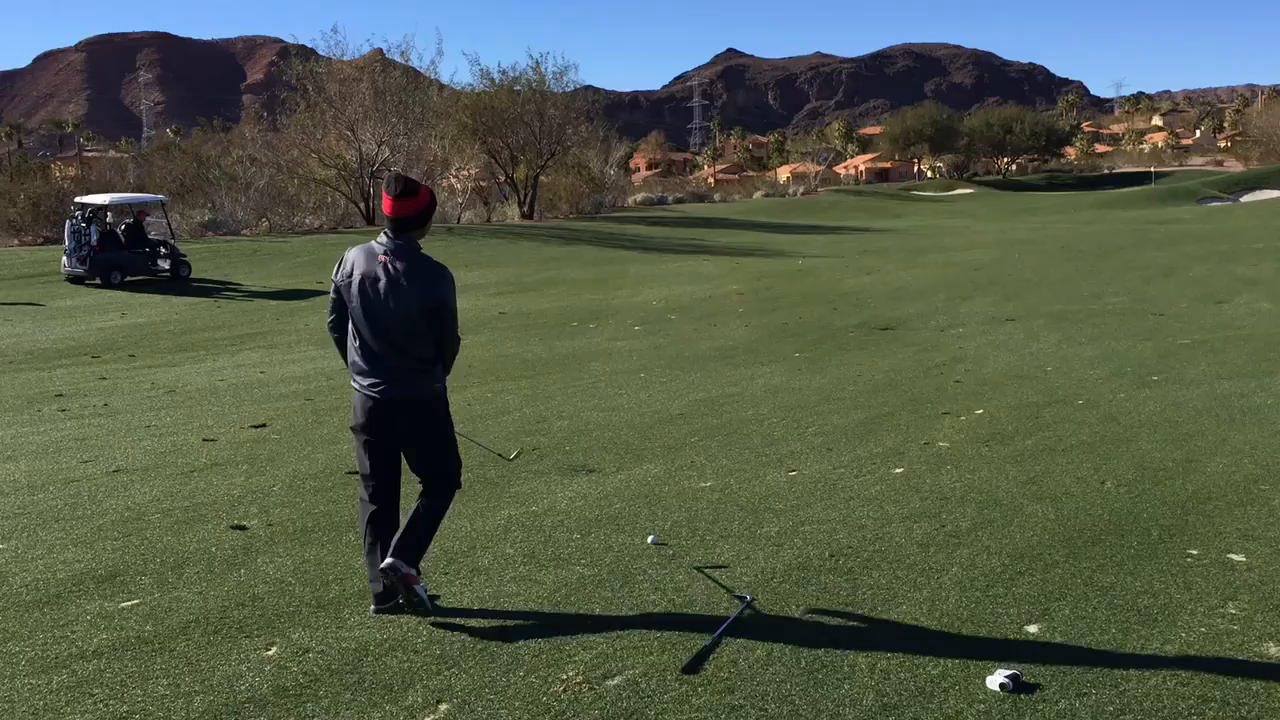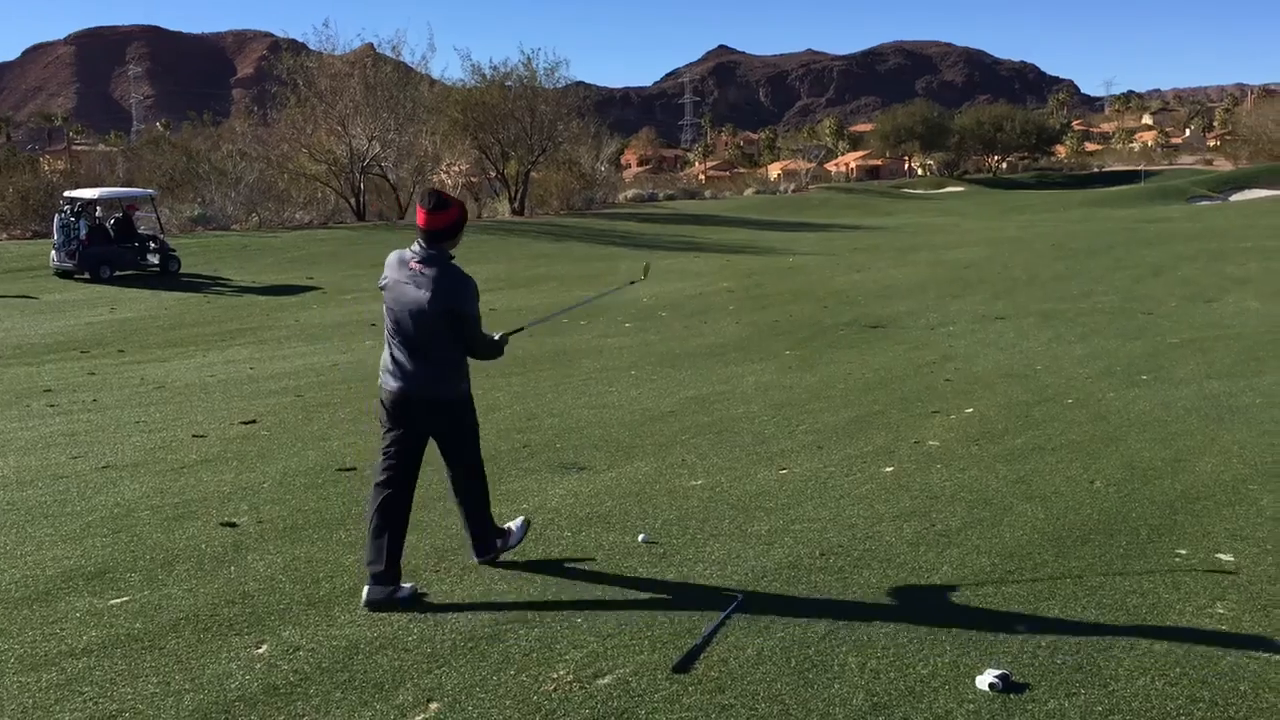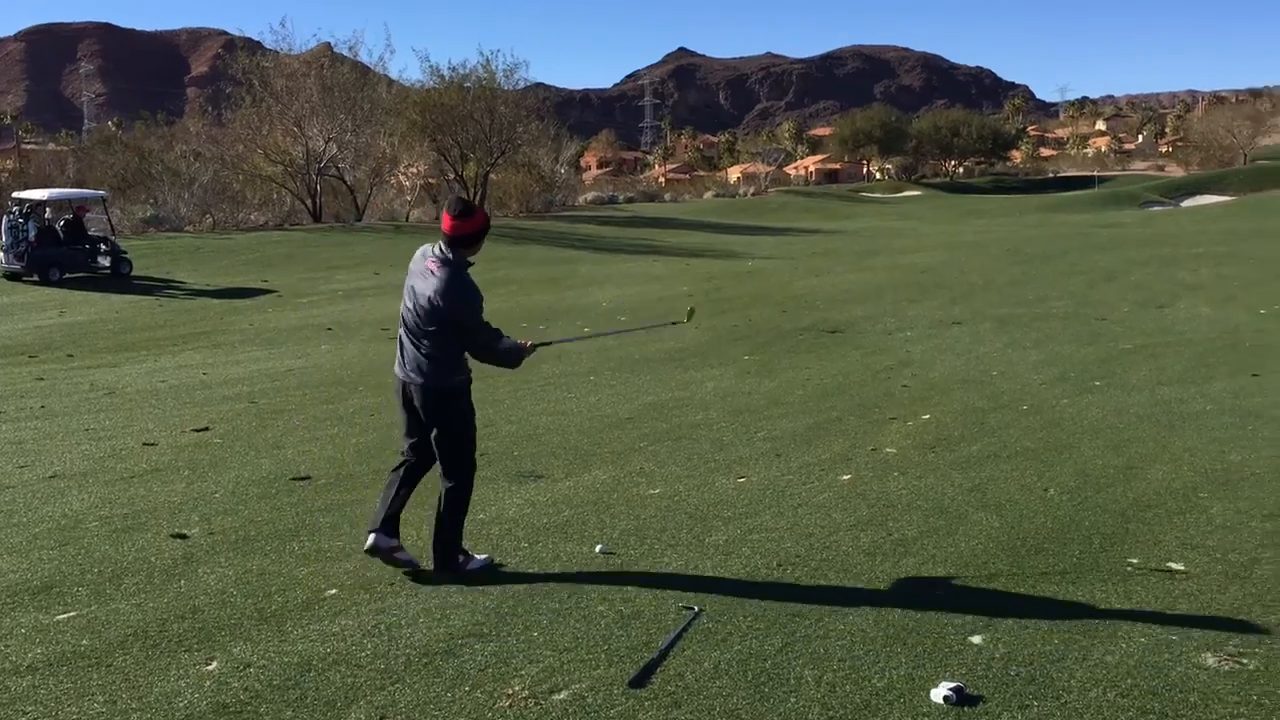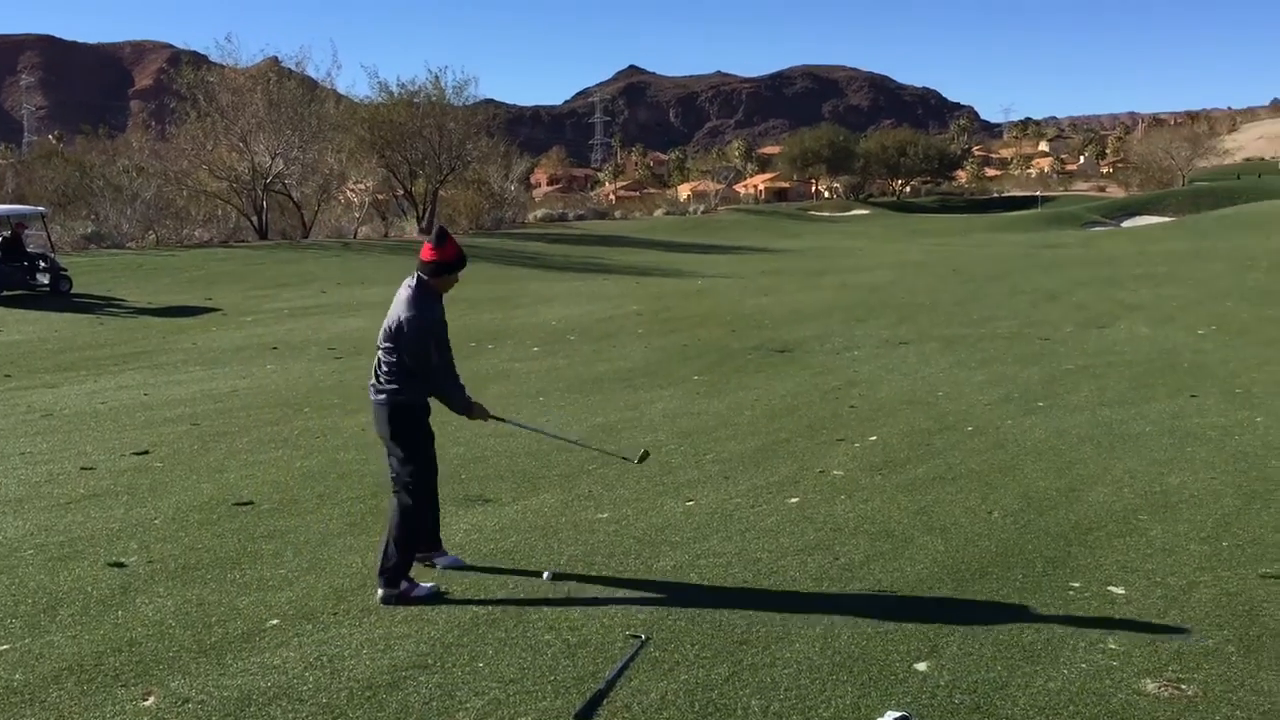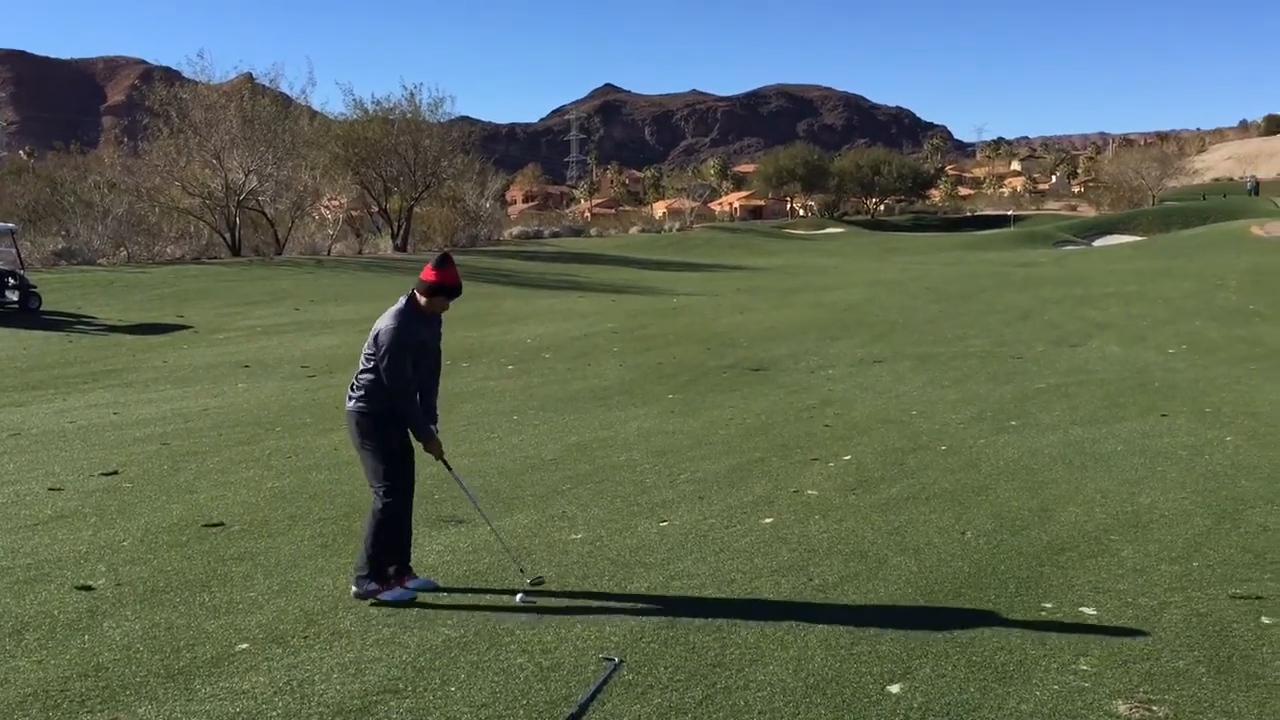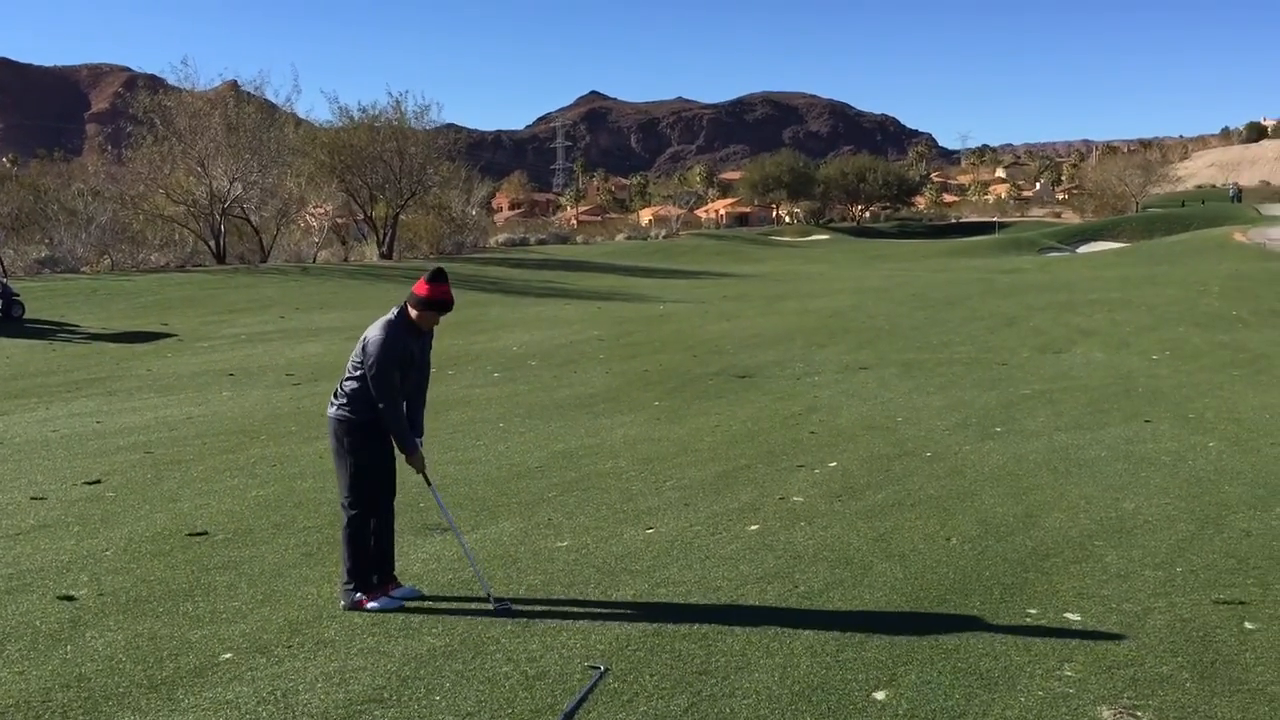
dt=0.4s
person 1, frame 1
left shoulder: (351, 262)
right shoulder: (434, 276)
left elbow: (336, 325)
right elbow: (448, 344)
left hip: (369, 398)
right hip: (421, 399)
left knee: (377, 495)
right knee: (441, 483)
left ankle: (385, 590)
right ankle: (401, 557)
person 1, frame 2
left shoulder: (394, 264)
right shoulder: (457, 284)
right elbow: (475, 346)
left wrist: (485, 340)
right wrist: (497, 344)
left hip: (397, 392)
right hip: (446, 396)
left knee: (393, 482)
right knee: (467, 475)
left ankle: (382, 580)
right ankle: (488, 543)
person 1, frame 3
left shoulder: (423, 257)
right shoulder: (460, 289)
right elbow: (479, 344)
left wrist: (504, 343)
right wrist: (515, 353)
left hip: (408, 378)
right hip: (443, 386)
left knee: (415, 457)
right knee: (457, 469)
left ankle: (383, 532)
right ankle: (447, 556)
person 1, frame 4
left shoulder: (426, 294)
right shoulder: (413, 314)
left elbow: (440, 356)
right elbow: (430, 374)
left wrist: (461, 397)
right wrist: (464, 405)
left hip: (406, 400)
right hip: (398, 405)
left knee: (425, 475)
right knee: (411, 487)
left ankle: (427, 546)
right ankle: (393, 580)
person 1, frame 5
left shoulder: (431, 319)
right shoulder: (395, 328)
left elbow: (429, 376)
right elbow: (401, 390)
left wrist: (429, 426)
right wrist: (425, 435)
left hip: (393, 414)
right hip: (370, 414)
left knee: (403, 492)
right knee: (389, 494)
left ankle: (398, 570)
right ankle: (368, 578)
person 1, frame 6
left shoulder: (422, 332)
right shoulder: (383, 338)
left elbow: (416, 388)
right elbow: (388, 400)
left wrist: (415, 438)
right wrist: (409, 448)
left hip: (376, 422)
right hip: (352, 422)
left knee: (382, 502)
right knee: (359, 505)
left ankle: (383, 579)
right ankle: (355, 590)
